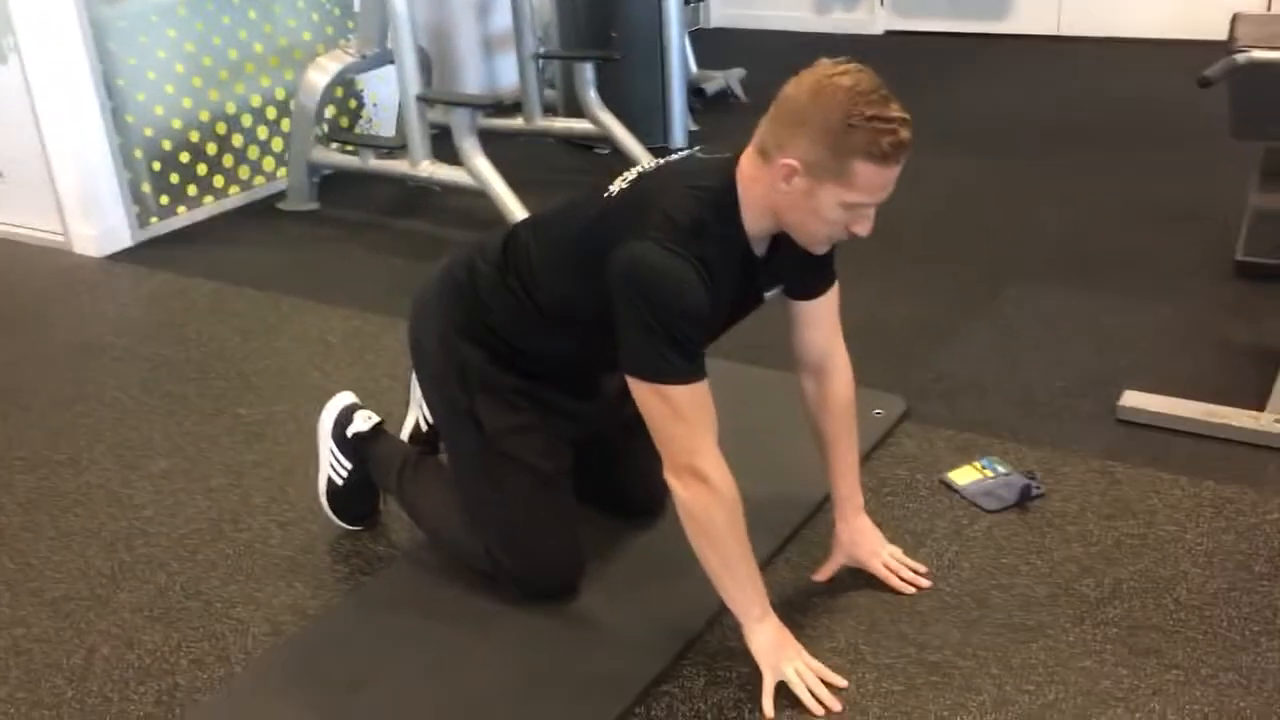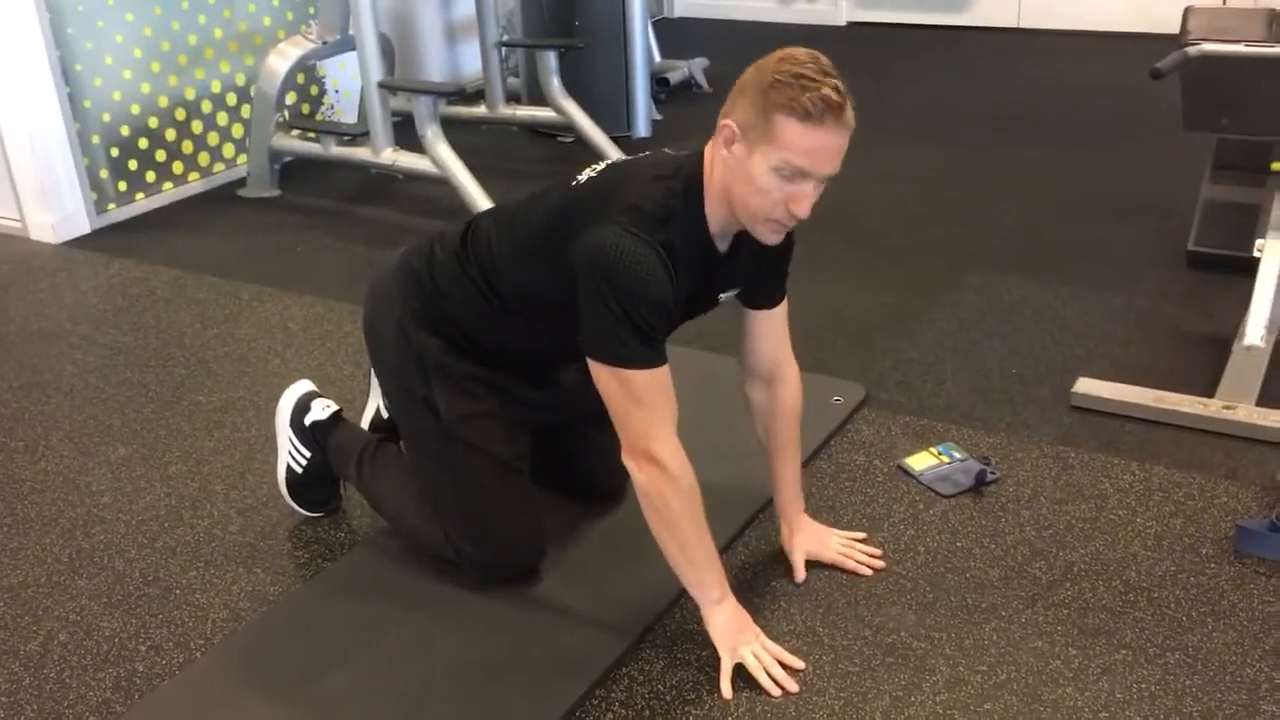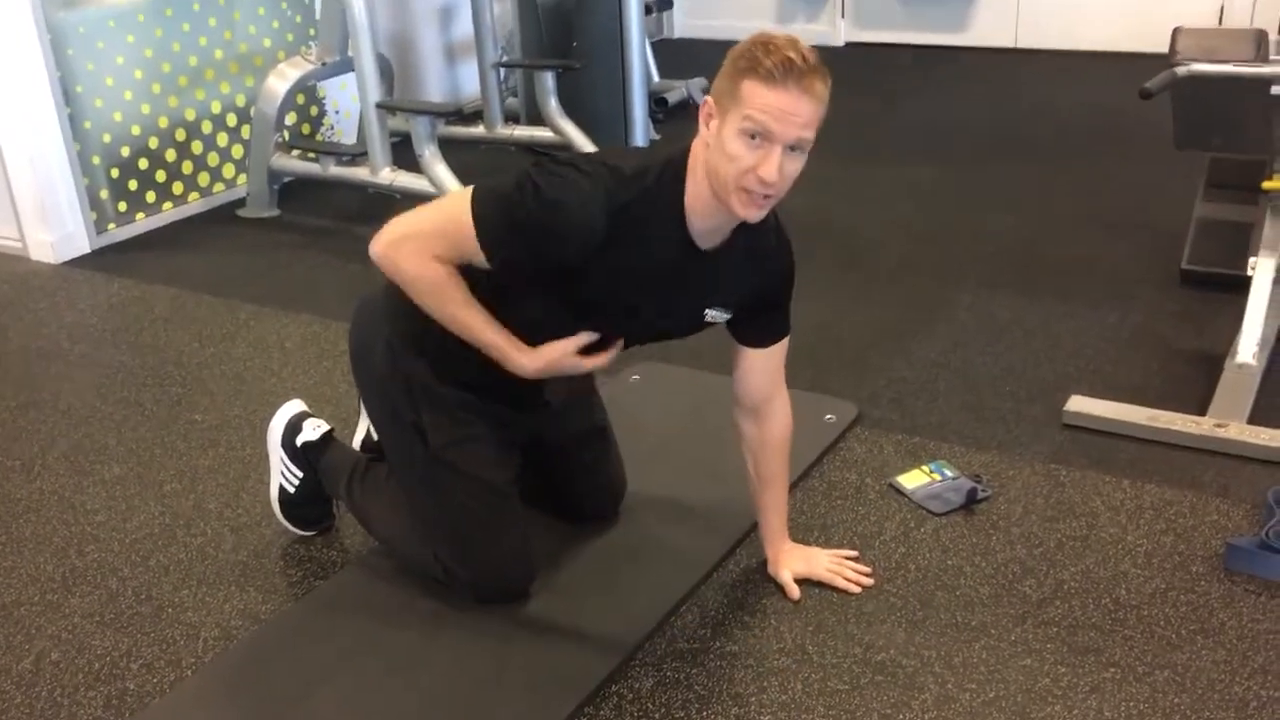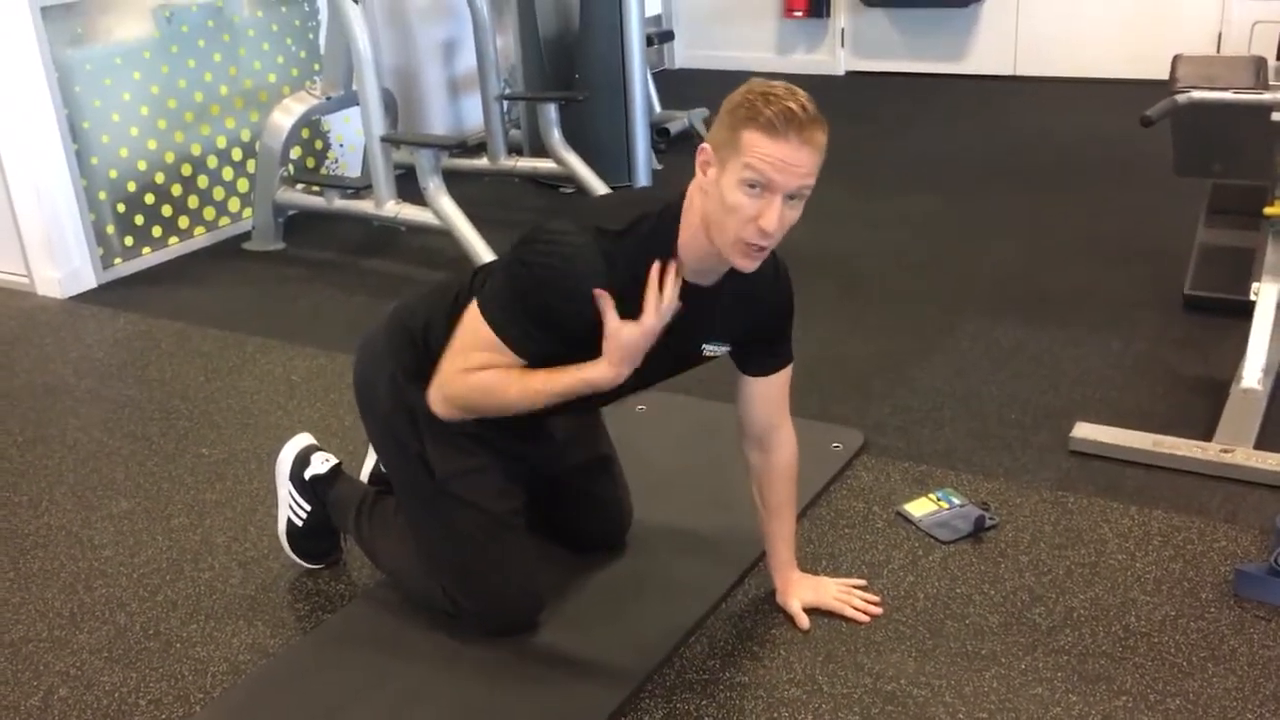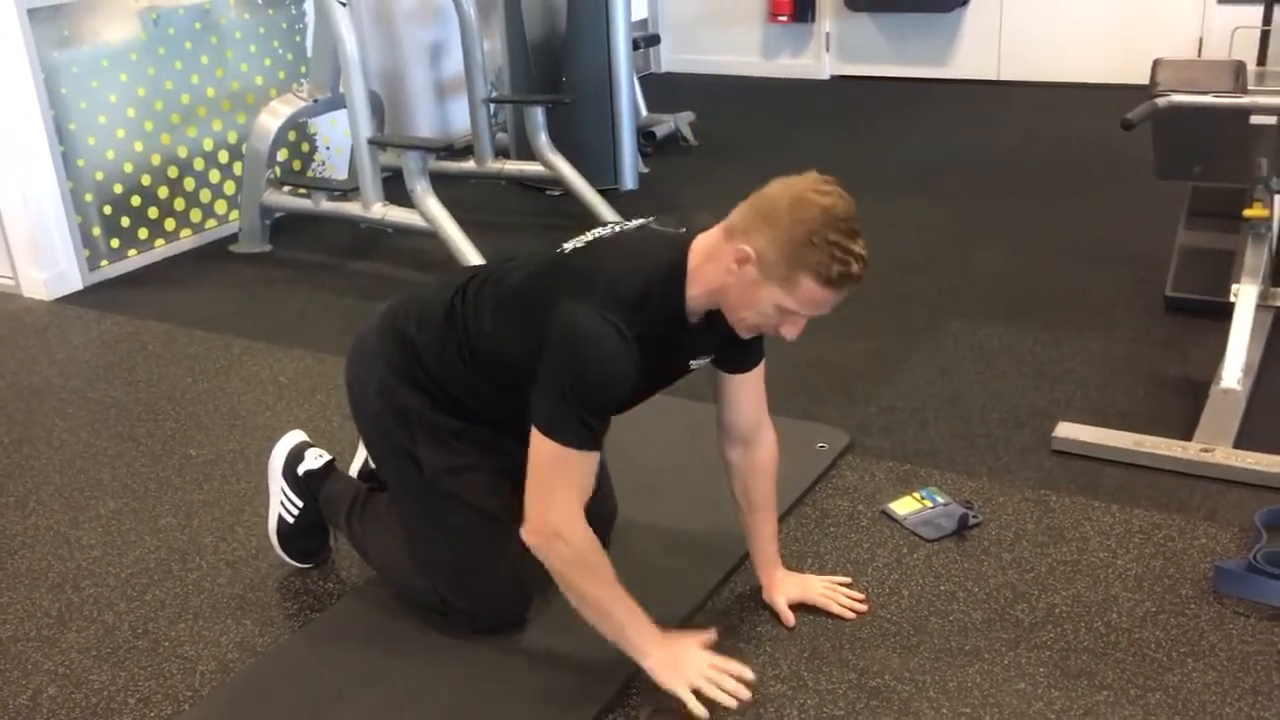
dt=1s
person 1, frame 1
left shoulder: (795, 210)
right shoulder: (663, 257)
left elbow: (824, 365)
right elbow: (694, 470)
left wrist: (852, 520)
right wrist: (762, 627)
left hip: (572, 344)
right hip: (476, 339)
left knee: (639, 498)
right knee: (542, 569)
left ankle: (449, 419)
right ankle: (368, 446)
person 1, frame 2
left shoulder: (763, 220)
right shoulder: (628, 246)
left elbow: (771, 374)
right elbow: (652, 453)
left wrist: (793, 520)
right wrist: (719, 608)
left hip: (529, 335)
right hip: (431, 326)
left knee: (600, 482)
right knee: (503, 551)
left ankle: (426, 412)
right ankle: (328, 436)
person 1, frame 3
left shoulder: (764, 254)
right shoulder: (587, 200)
left elbow: (762, 404)
right elbow: (399, 247)
left wrist: (779, 545)
right wrist: (519, 357)
left hip: (532, 359)
right hip: (422, 348)
left knee: (595, 504)
right knee: (494, 573)
right ankle: (320, 457)
person 1, frame 4
left shoulder: (763, 285)
right shoulder: (577, 257)
left elbow: (768, 434)
right elbow: (452, 392)
left wrist: (787, 574)
right wrist: (608, 370)
left hip: (527, 378)
right hip: (419, 379)
left knee: (602, 532)
right knee: (502, 604)
right ankle: (327, 489)
person 1, frame 5
left shoulder: (734, 276)
right shoulder: (600, 323)
left elbow: (748, 435)
right elbow: (546, 526)
left wrist: (772, 571)
right wrist: (653, 650)
left hip: (500, 380)
right hip: (409, 376)
left knee: (595, 518)
right knee: (489, 600)
right ankle: (321, 484)
